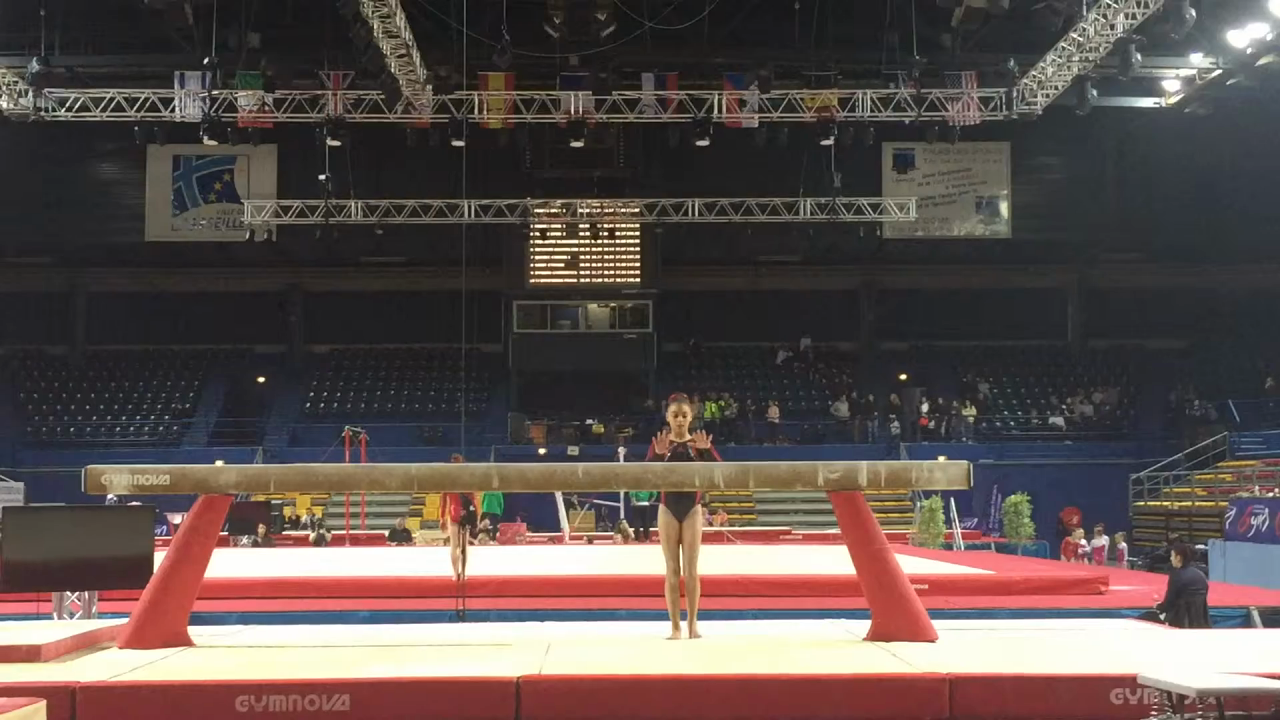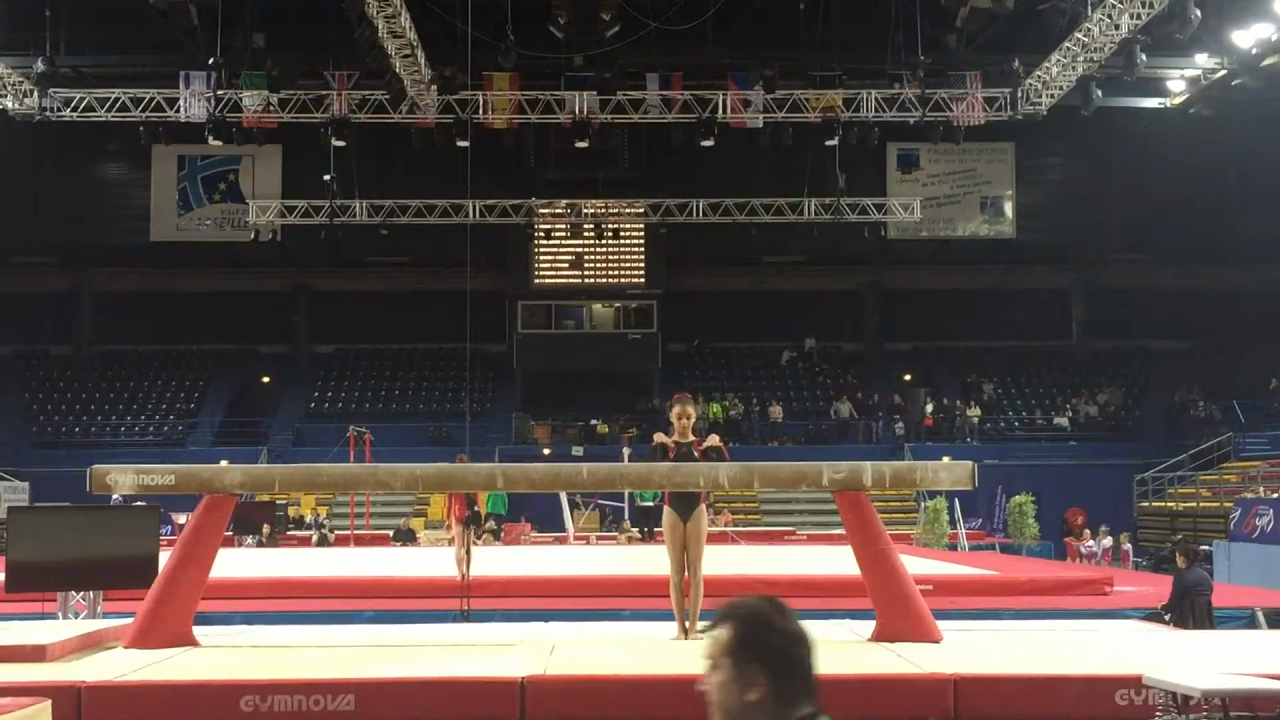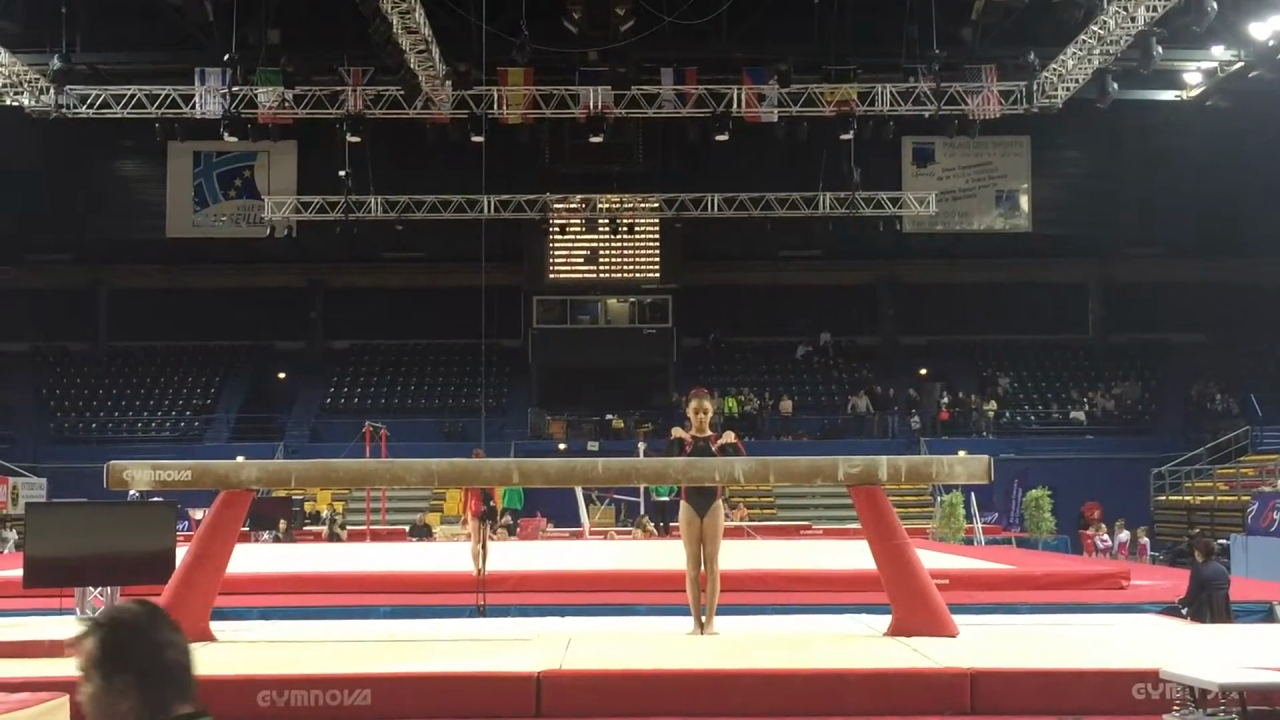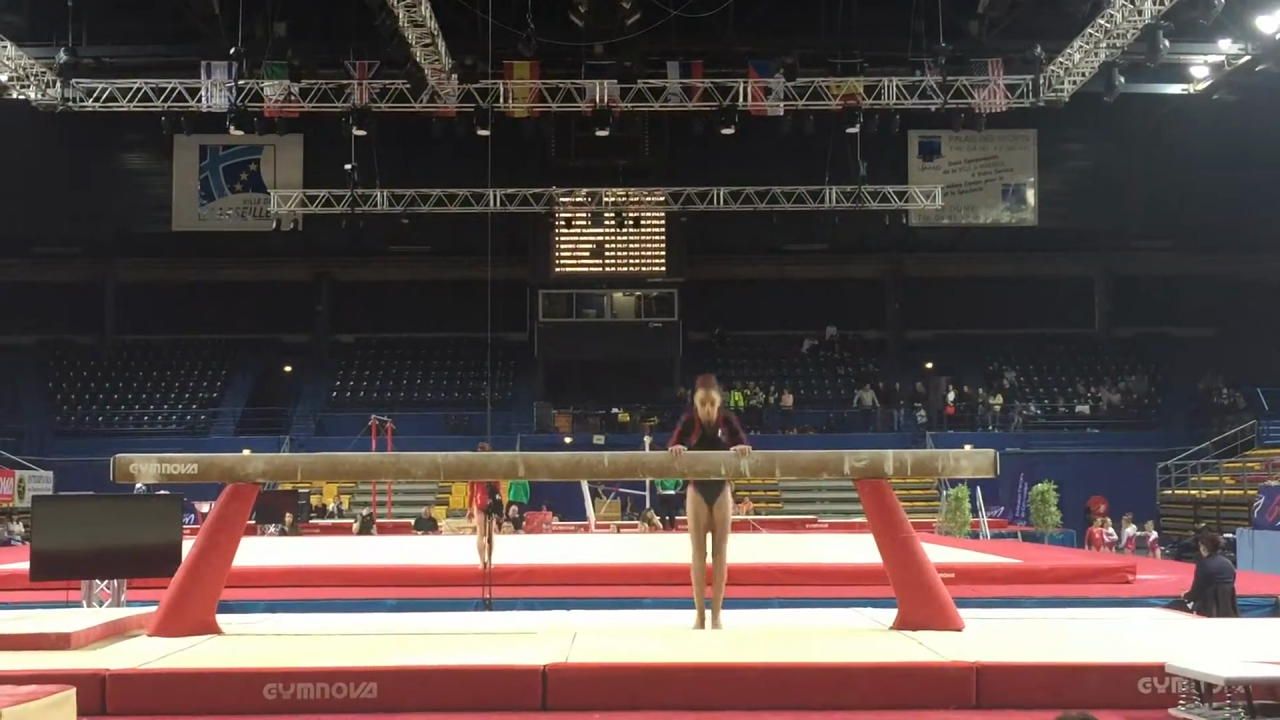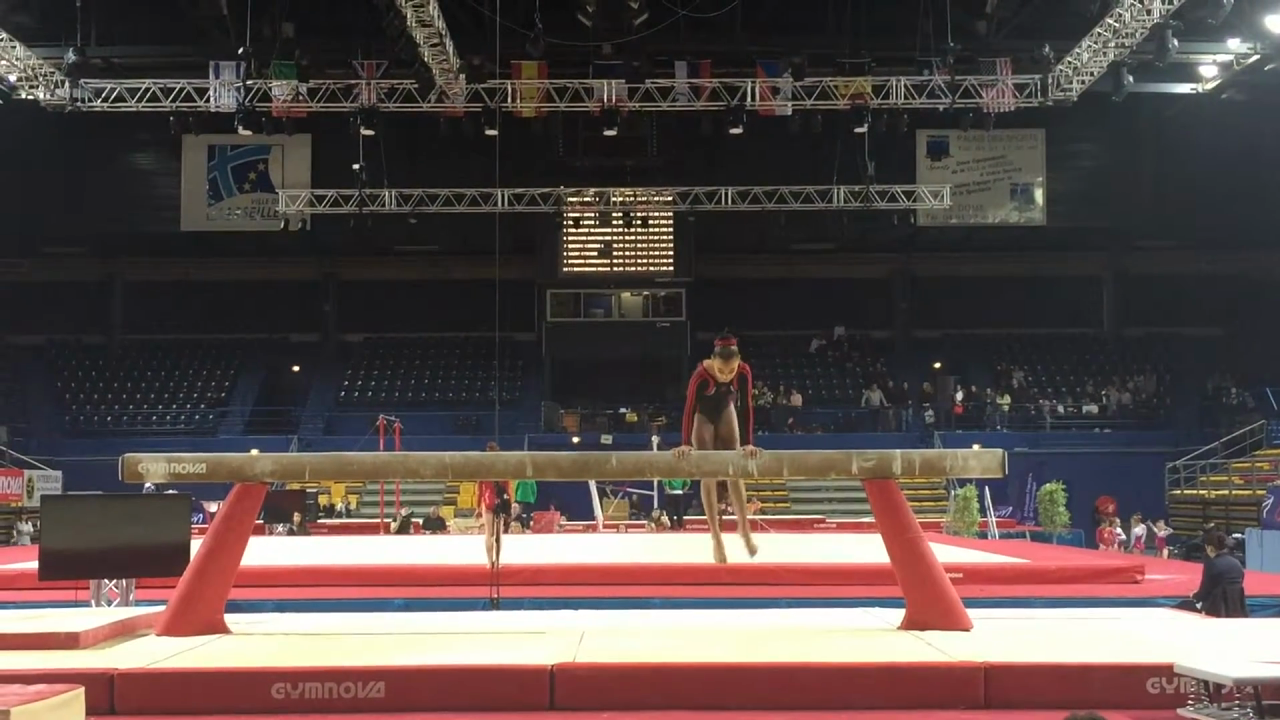
dt=1s
person 1, frame 1
left shoulder: (699, 444)
right shoulder: (660, 444)
left wrist: (706, 450)
right wrist: (657, 455)
left hip: (692, 510)
right hip: (668, 510)
left knee: (691, 569)
right knee: (672, 569)
left ankle: (692, 623)
right ankle: (675, 626)
person 1, frame 2
left shoulder: (702, 445)
right shoulder: (665, 445)
left wrist: (717, 445)
right wrist: (656, 444)
left hip: (696, 510)
right hip: (672, 510)
left knee: (695, 570)
right knee: (676, 570)
left ankle: (693, 626)
right ankle: (680, 627)
person 1, frame 3
left shoulder: (720, 440)
right shoulder: (682, 439)
left wrist: (733, 440)
right wrist: (673, 438)
left hip: (713, 505)
right hip: (689, 505)
left knee: (712, 564)
right knee: (693, 565)
left ankle: (710, 621)
right ankle: (696, 622)
person 1, frame 4
left shoulder: (727, 420)
right shoulder: (689, 421)
left elbow: (740, 441)
right elbow: (674, 444)
left wrist: (741, 446)
right wrist: (676, 447)
left hip: (721, 493)
right hip: (697, 492)
left knee: (720, 553)
right knee: (698, 553)
left ankle: (716, 613)
right ankle: (700, 614)
person 1, frame 5
left shoulder: (744, 372)
right shoulder: (701, 374)
left elbow: (745, 408)
right elbow: (689, 409)
left wrist: (747, 443)
right wrist: (686, 443)
left hip: (725, 410)
right hip: (702, 415)
left ankle: (743, 526)
right ankle: (715, 536)
